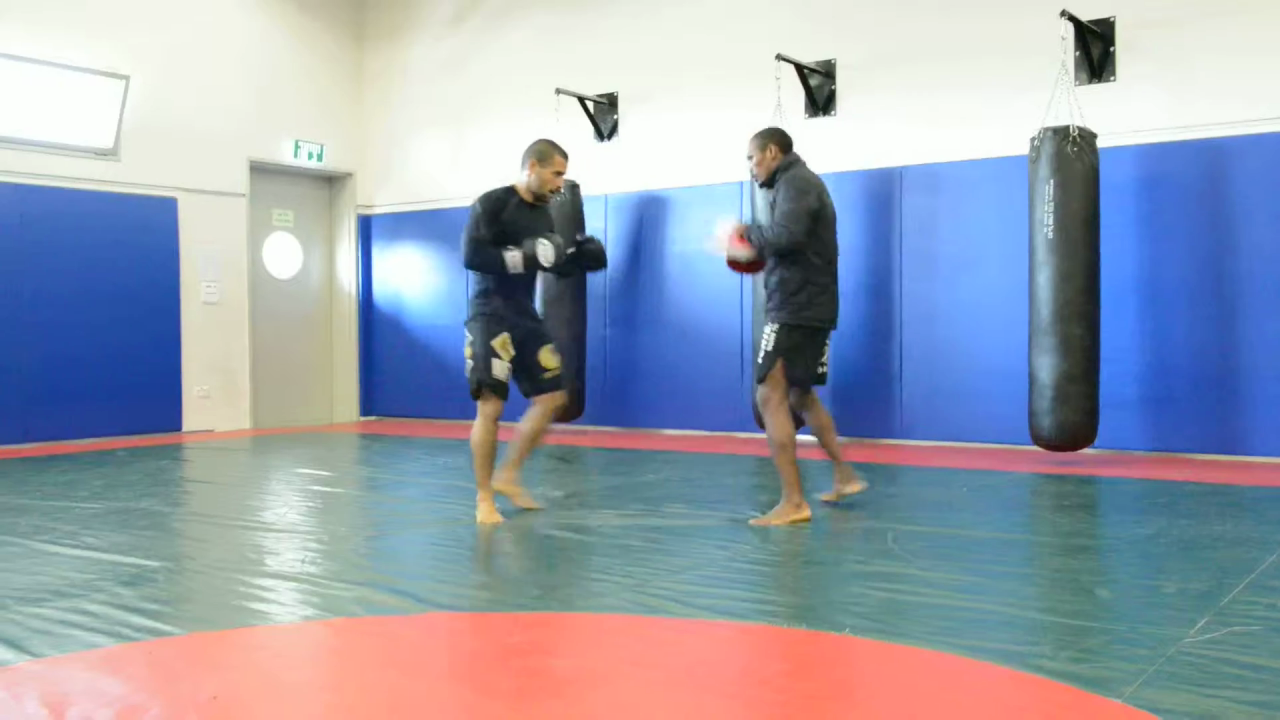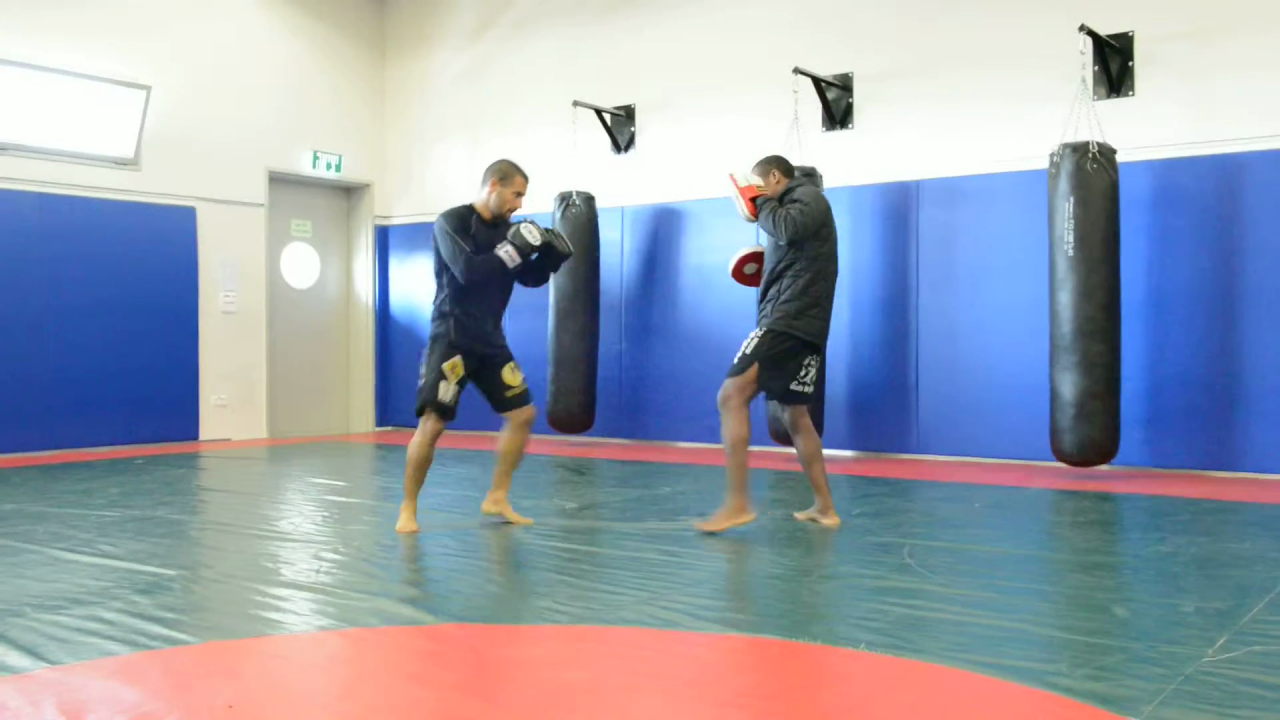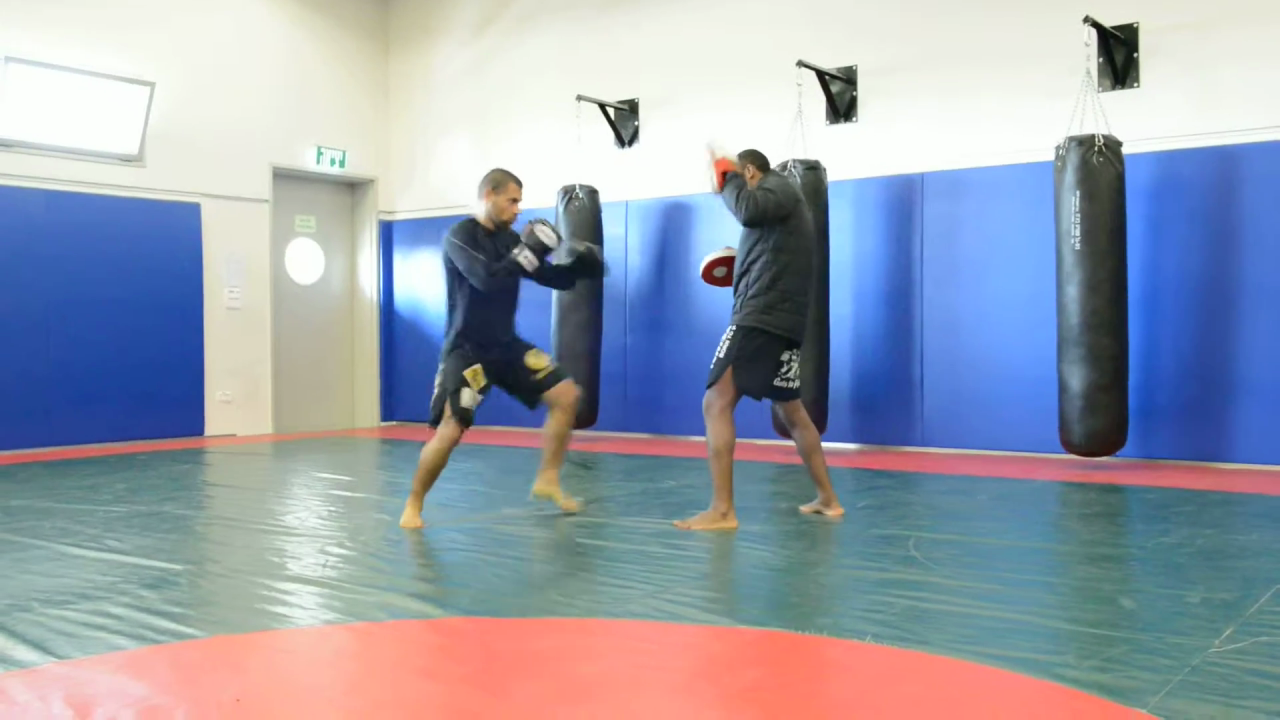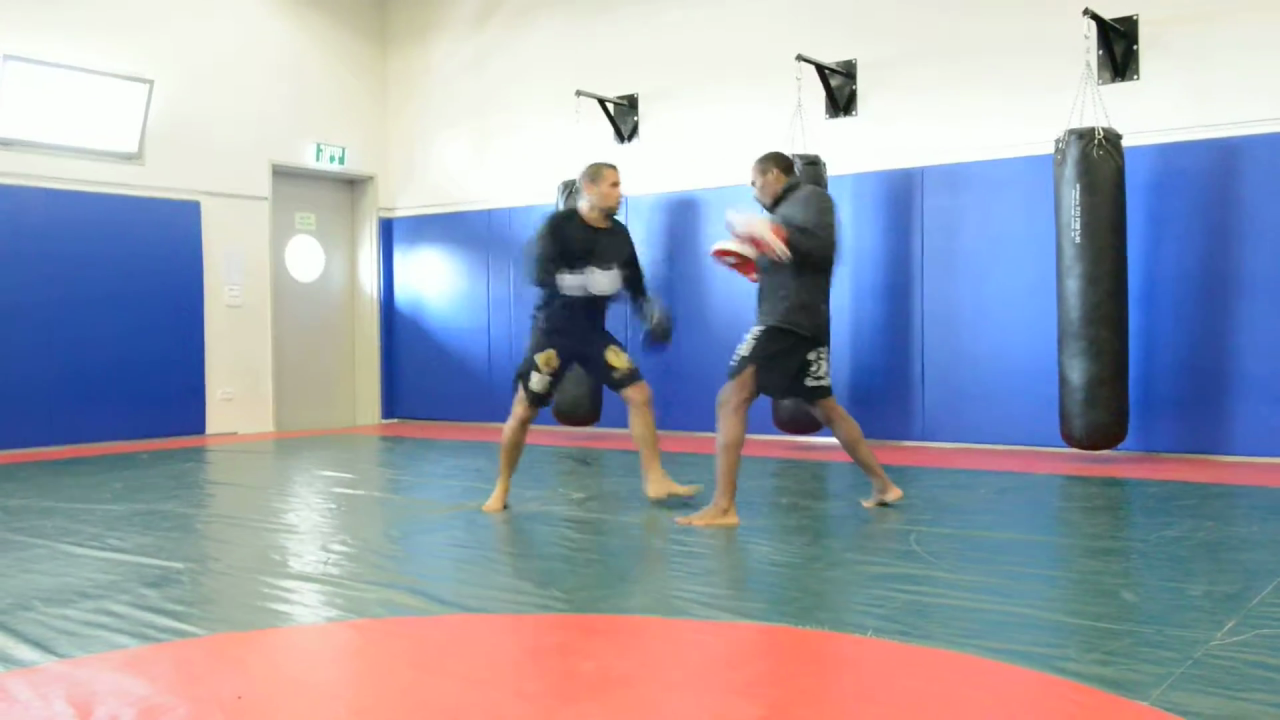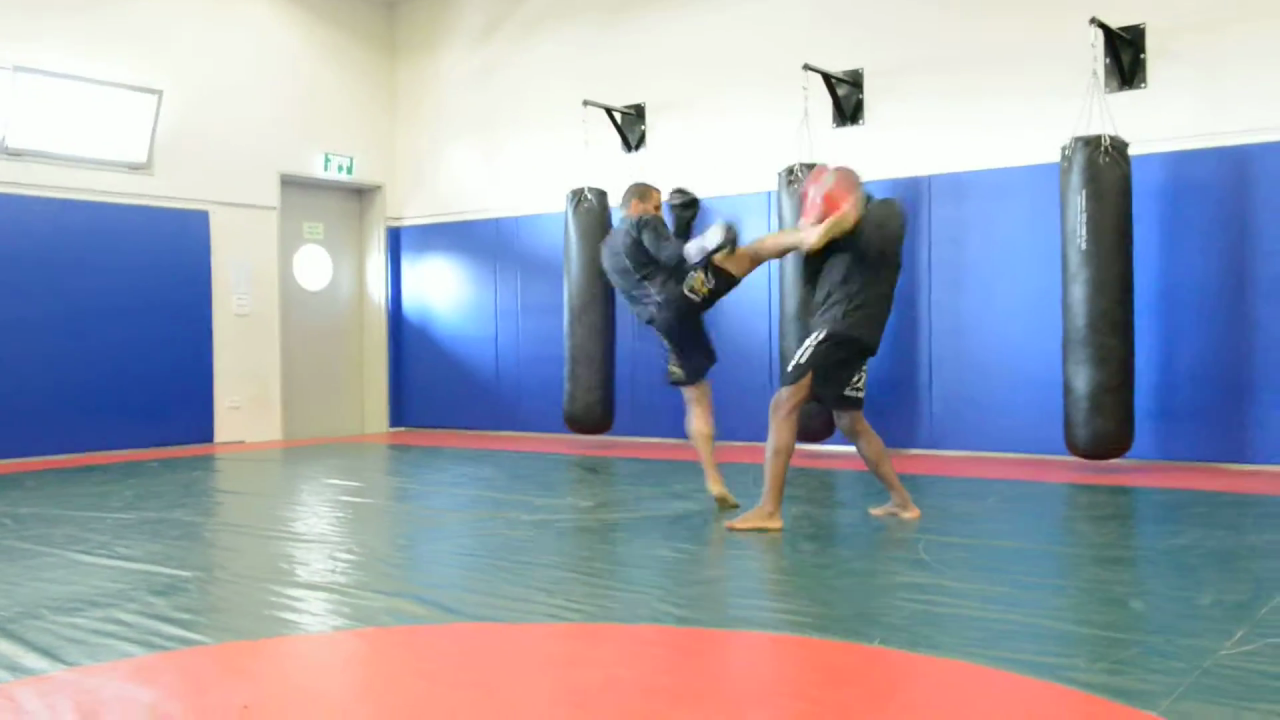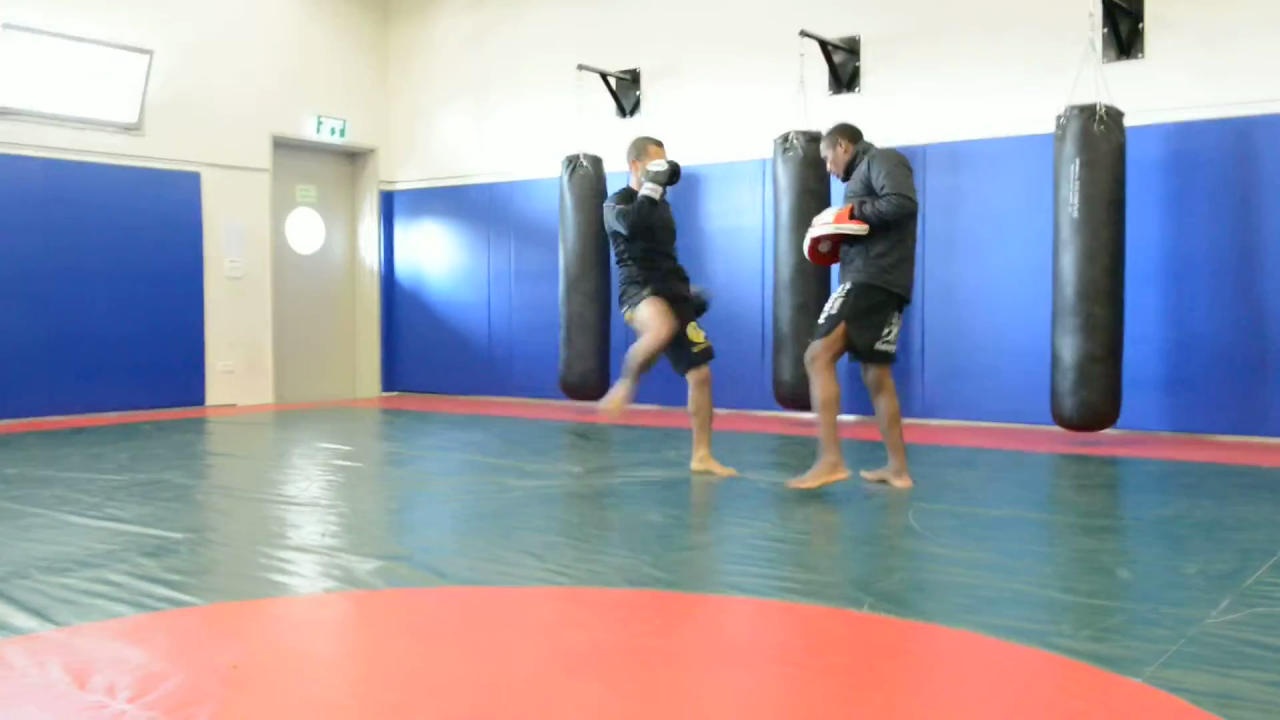
dt=0.4s
person 1, frame 1
left shoulder: (797, 184)
right shoulder: (800, 183)
left elbow: (789, 239)
left wrist: (748, 235)
right wrist: (759, 248)
left hip: (795, 310)
right hip: (813, 308)
left knee: (770, 397)
right knee: (802, 396)
left ankle: (793, 502)
right ankle: (844, 475)
person 1, frame 2
left shoulder: (809, 195)
right shoulder: (801, 204)
left elbow: (789, 230)
left wrist: (760, 205)
right wrist: (768, 271)
left hip: (789, 322)
right hip: (803, 325)
left knee: (732, 397)
right knee: (796, 415)
left ankle: (737, 503)
right ankle: (825, 506)
person 1, frame 3
left shoulder: (778, 189)
right shoulder: (787, 200)
left elbow: (747, 210)
left wrist: (728, 180)
right wrist: (740, 267)
left hip: (760, 318)
right hip: (788, 321)
left knee: (717, 402)
right knee: (790, 410)
left ankle: (722, 510)
right ankle: (828, 498)
person 1, frame 4
left shoulder: (810, 197)
right shoulder: (786, 209)
left elbow: (821, 249)
left wrist: (772, 235)
right wrist: (755, 262)
left hip: (785, 321)
right hip: (804, 323)
left knee: (732, 399)
right knee: (825, 408)
left ankle: (723, 505)
right ankle: (883, 484)
person 1, frame 5
left shoulder: (885, 211)
right shoulder: (844, 232)
left elbow: (883, 244)
right elbow: (818, 285)
left wrist: (850, 218)
right wrist: (810, 247)
left hip: (844, 328)
right hip: (842, 327)
left knee: (784, 404)
right knee: (850, 420)
left ankle: (769, 508)
right ankle: (901, 500)
person 1, frame 6
left shoulder: (883, 159)
right shoulder: (865, 171)
left elbow: (903, 204)
left wrist: (855, 211)
right wrist: (843, 243)
left hip: (870, 280)
right hip: (886, 283)
left knee: (818, 357)
right knee: (877, 377)
left ankle: (831, 460)
right ankle: (897, 468)
person 2, frame 1
left shoulder: (543, 211)
right shoulder: (492, 203)
left elbow: (556, 264)
right elbow: (472, 256)
left wrist: (583, 254)
right wrist: (525, 257)
left hip: (526, 319)
right hip: (492, 318)
left knee: (552, 398)
right knee: (491, 409)
left ankle: (508, 477)
right ankle: (484, 498)
person 2, frame 2
left shoulder: (505, 228)
right shoulder: (452, 221)
left elbow: (531, 278)
right elbow: (468, 271)
left wrist: (551, 255)
right wrist: (514, 248)
left hip: (491, 340)
right hip: (451, 339)
left knee: (523, 415)
right knee: (432, 426)
left ankle: (497, 498)
right ankle: (408, 509)
person 2, frame 3
left shoulder: (518, 234)
right shoulder: (460, 237)
left elbow: (555, 279)
right elbow: (487, 278)
left wrist: (580, 262)
right wrist: (531, 250)
left hip: (506, 343)
right hip: (467, 348)
left knee: (567, 395)
right knee: (450, 432)
left ankle: (547, 480)
right ankle: (413, 505)
person 2, frame 4
left shoulder: (618, 232)
right shoulder: (559, 224)
left elbow: (634, 281)
right elbow: (541, 275)
left wrist: (653, 312)
right wrist: (587, 280)
left hip: (592, 332)
right hip: (555, 331)
left knee: (640, 396)
right knee: (522, 414)
left ankle: (657, 481)
right ankle: (501, 488)
person 2, frame 5
left shoulder: (610, 250)
right shoulder: (641, 225)
right elbow: (679, 256)
left wrist: (682, 217)
right wrist: (710, 242)
left hip: (665, 317)
right hip: (679, 293)
left knee: (697, 404)
right knee: (748, 253)
left ankle: (715, 482)
right ankle: (810, 236)
person 2, frame 6
left shoulder: (662, 203)
right shoulder: (618, 202)
right elbow: (632, 226)
left wrist: (688, 289)
right wrist: (653, 184)
left hip: (674, 292)
right hip: (641, 290)
left knee: (701, 376)
right knee: (662, 329)
left ankle: (702, 456)
right ankle: (624, 386)
